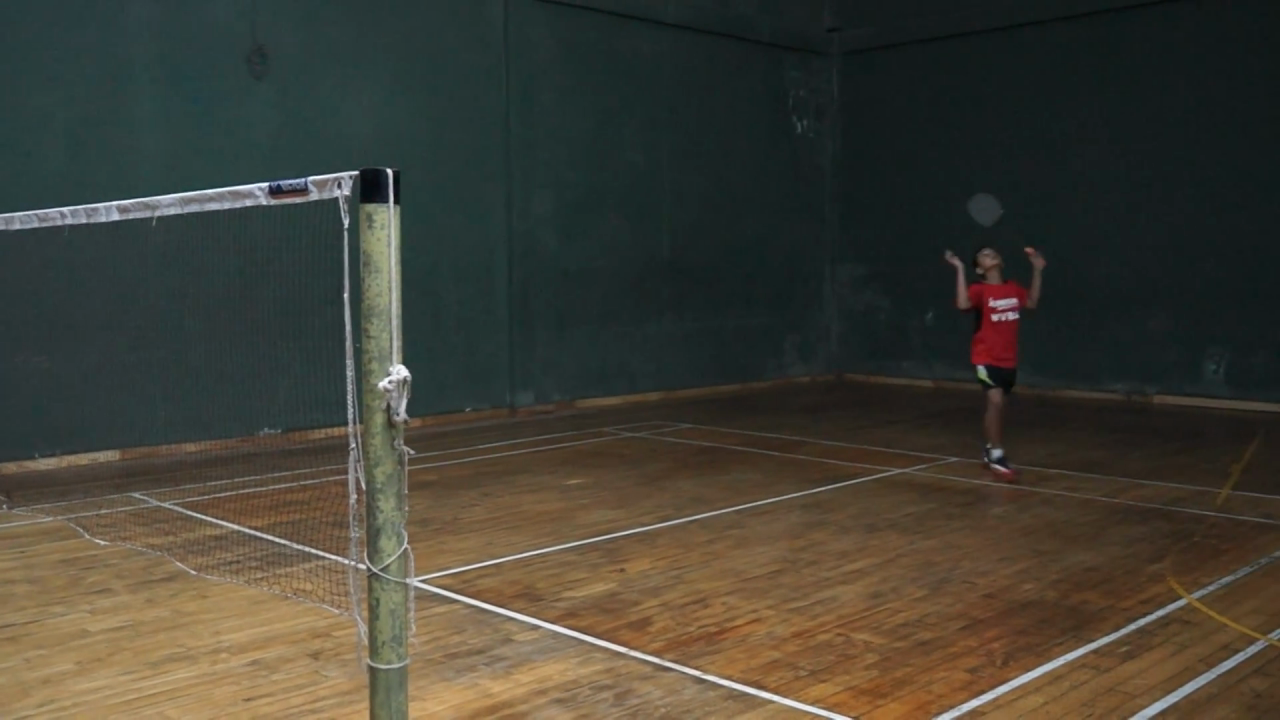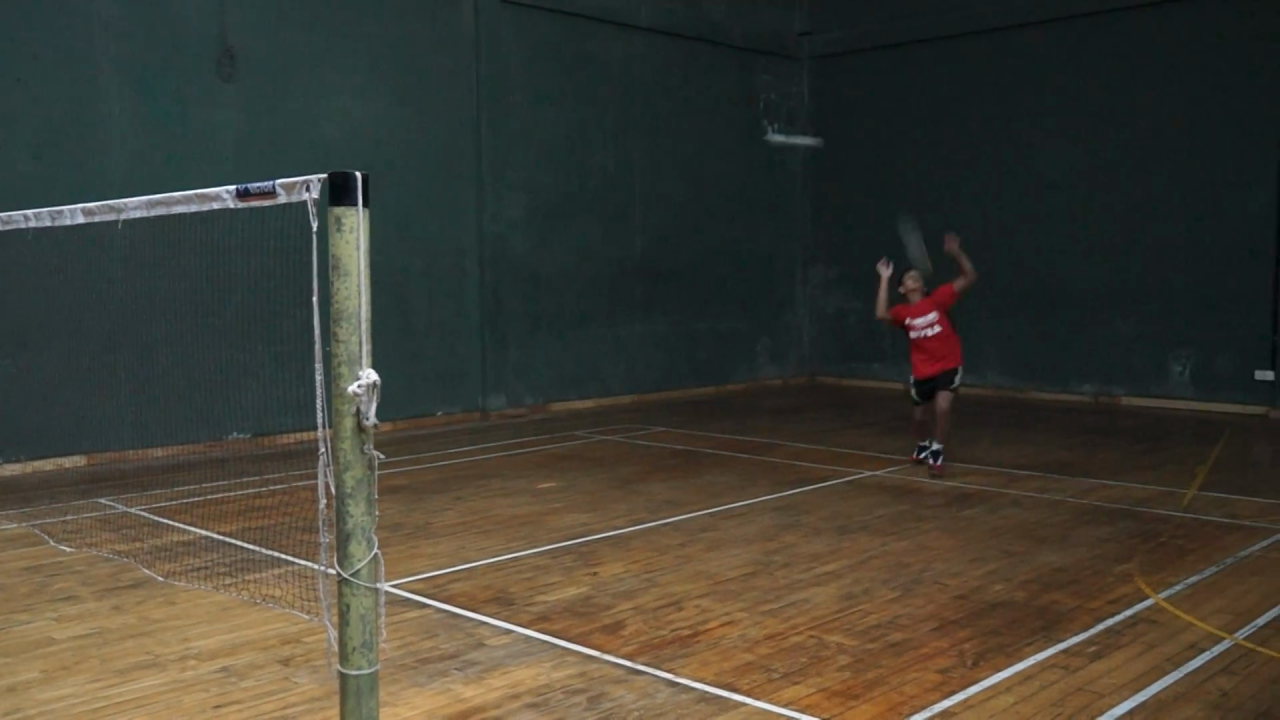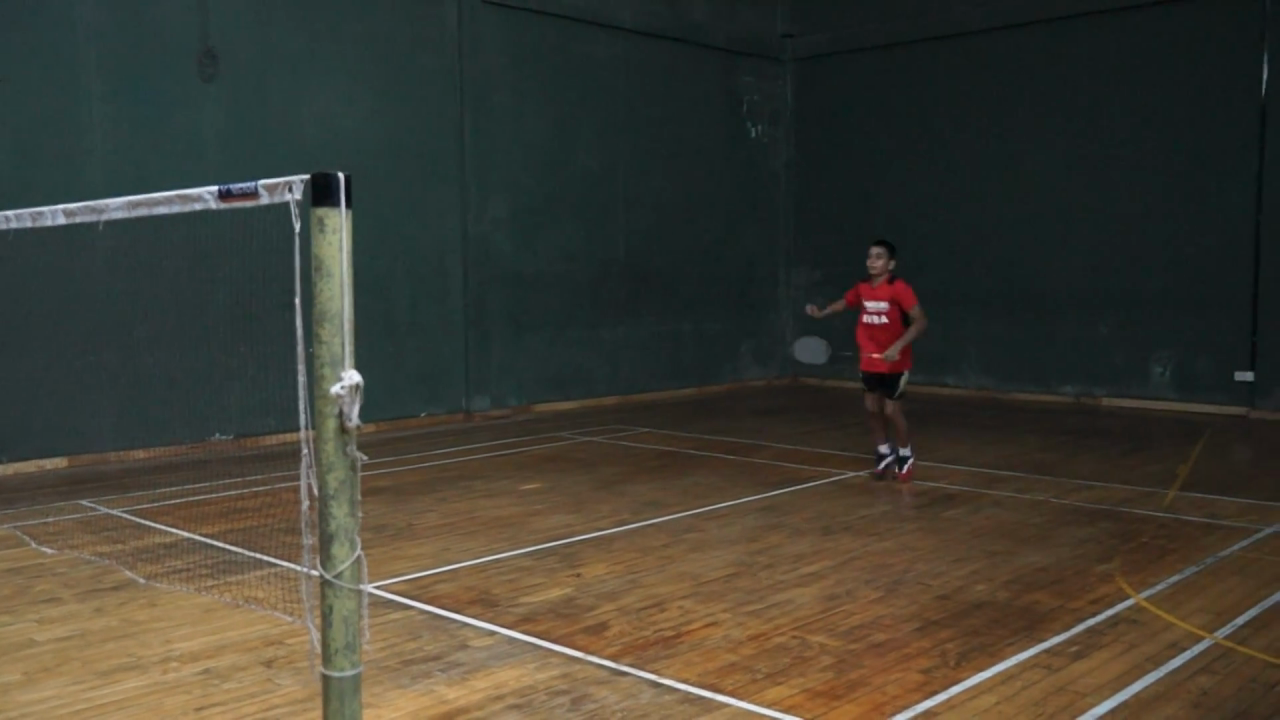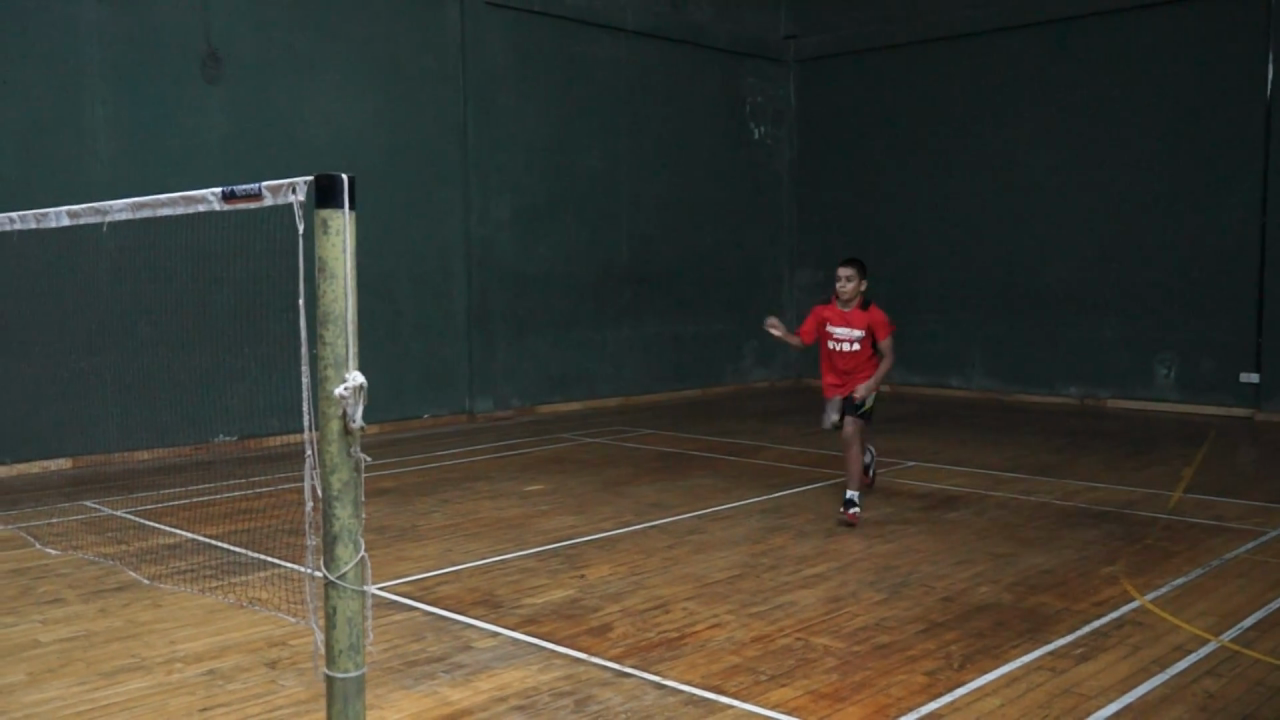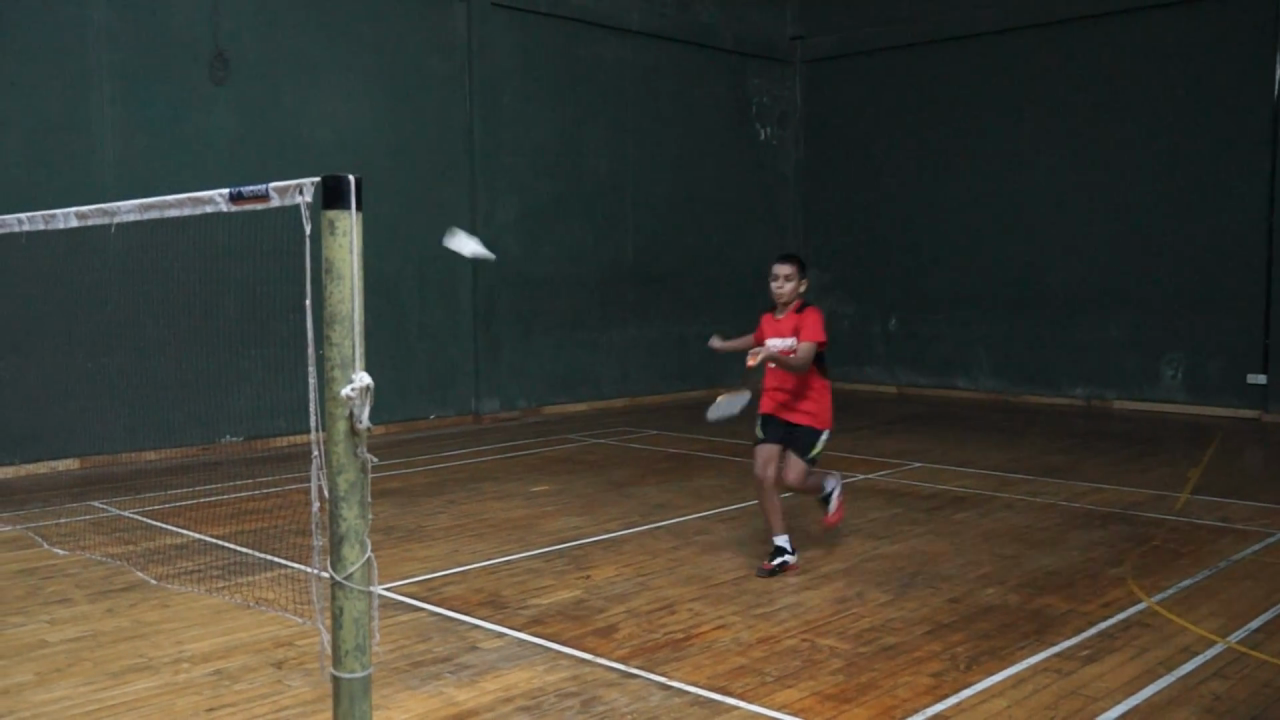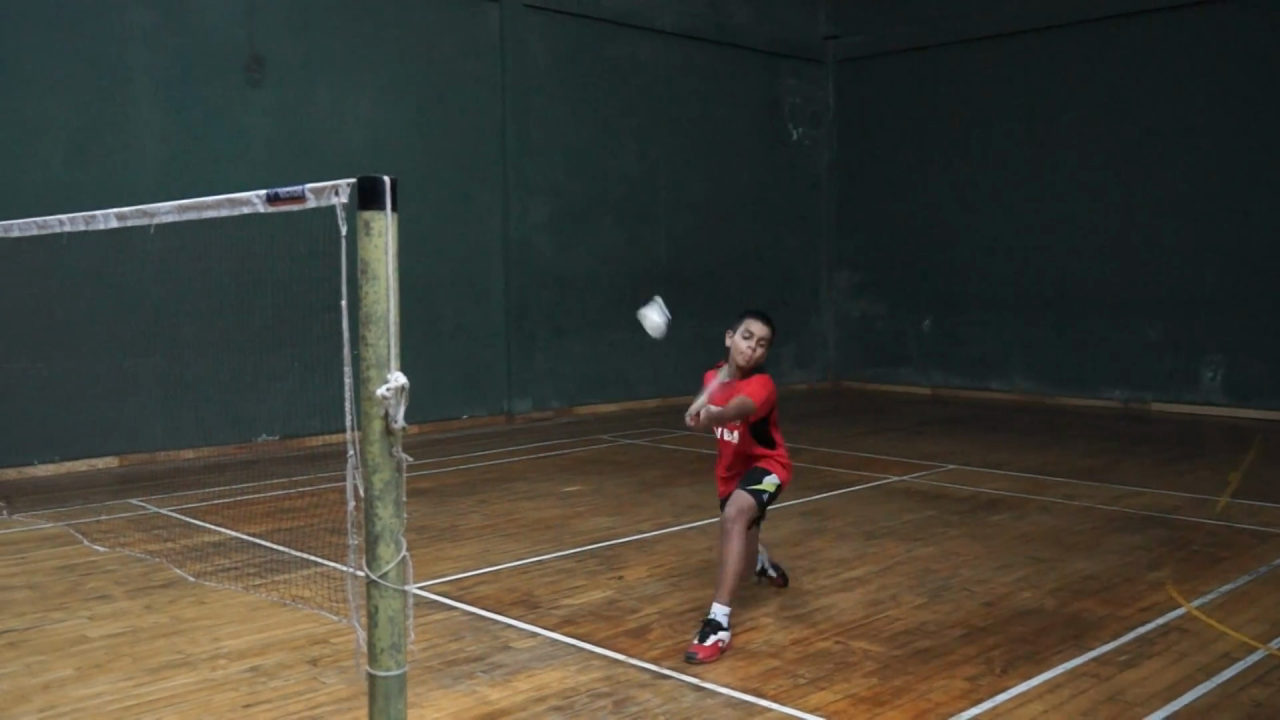
dt=0.4s
person 1, frame 1
left shoulder: (1013, 288)
right shoulder: (979, 290)
left elbow: (1031, 304)
right elbow: (962, 304)
left wrist: (1038, 271)
right wrist: (960, 271)
left hip: (1009, 359)
right hip: (987, 358)
left knee: (1000, 403)
right knee: (995, 401)
left ankle: (997, 452)
right ankle: (995, 455)
person 1, frame 2
left shoulder: (938, 297)
right shoulder: (902, 312)
left elbow: (969, 277)
right elbow: (881, 314)
left wrist: (957, 252)
right wrist: (884, 279)
left hip: (948, 365)
right hip: (922, 370)
left knee: (943, 406)
right knee: (919, 417)
left ankle: (937, 451)
right ankle: (923, 445)
person 1, frame 3
left shoulder: (900, 289)
right shoulder: (860, 288)
left elbow: (920, 322)
right elbow: (847, 302)
left wrist: (898, 346)
right wrist: (822, 312)
left hip: (893, 360)
right hip: (869, 360)
left knee: (891, 410)
right knee: (872, 407)
left ankle: (905, 453)
right ankle: (885, 453)
person 1, frame 4
left shoulder: (875, 315)
right shoulder: (823, 311)
left elbow: (888, 356)
right elbow: (801, 340)
left wrist: (870, 381)
right wrist: (781, 333)
left hip: (863, 386)
right hip: (834, 385)
left knee: (850, 433)
right knee: (841, 436)
left ankle: (852, 499)
right ankle: (865, 456)
person 1, frame 5
left shoulder: (811, 316)
right shoulder: (767, 320)
left elbow: (802, 362)
left wrist: (772, 356)
right wrist: (726, 345)
left hip: (809, 408)
right hip: (772, 407)
left knee: (794, 479)
right knee: (763, 474)
left ankle: (828, 485)
right ankle: (783, 547)
person 1, frame 6
left shoulder: (760, 385)
right shoulder: (718, 375)
left elbow: (738, 408)
left wrist: (705, 410)
left hip: (764, 465)
right hip: (732, 469)
left knee: (733, 520)
right knee: (739, 540)
left ankle: (718, 622)
right ankle: (762, 564)
